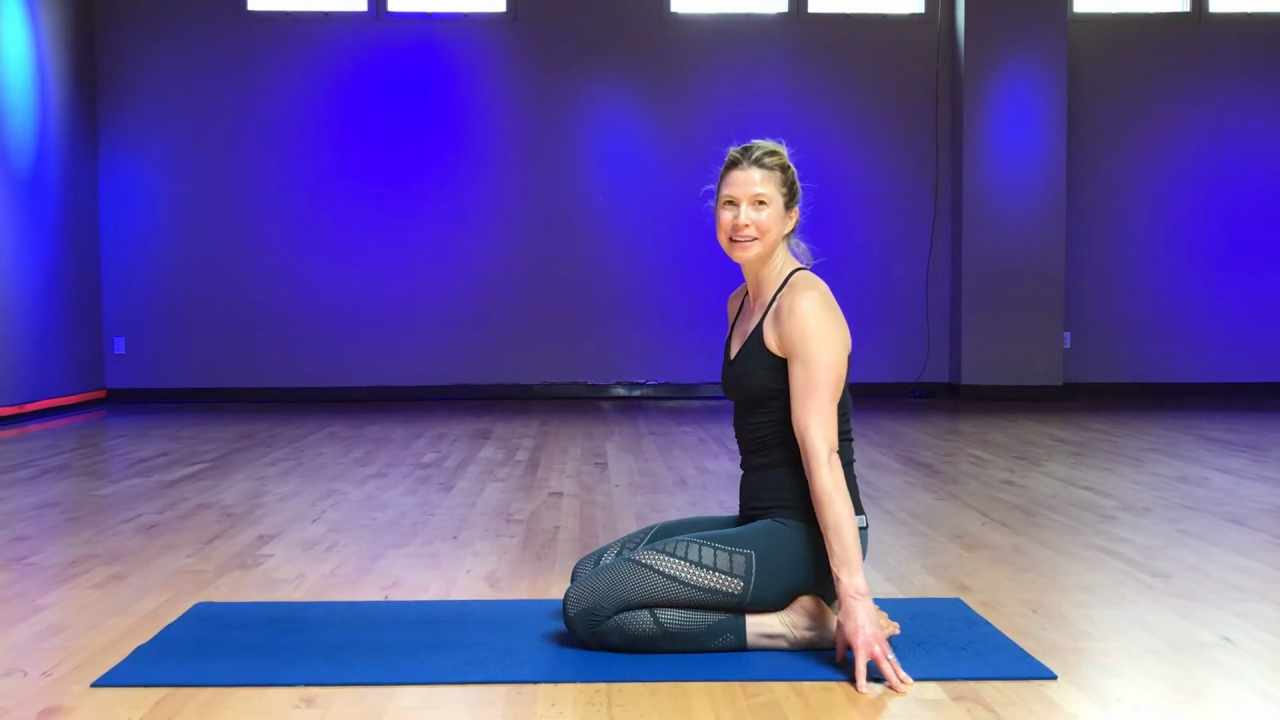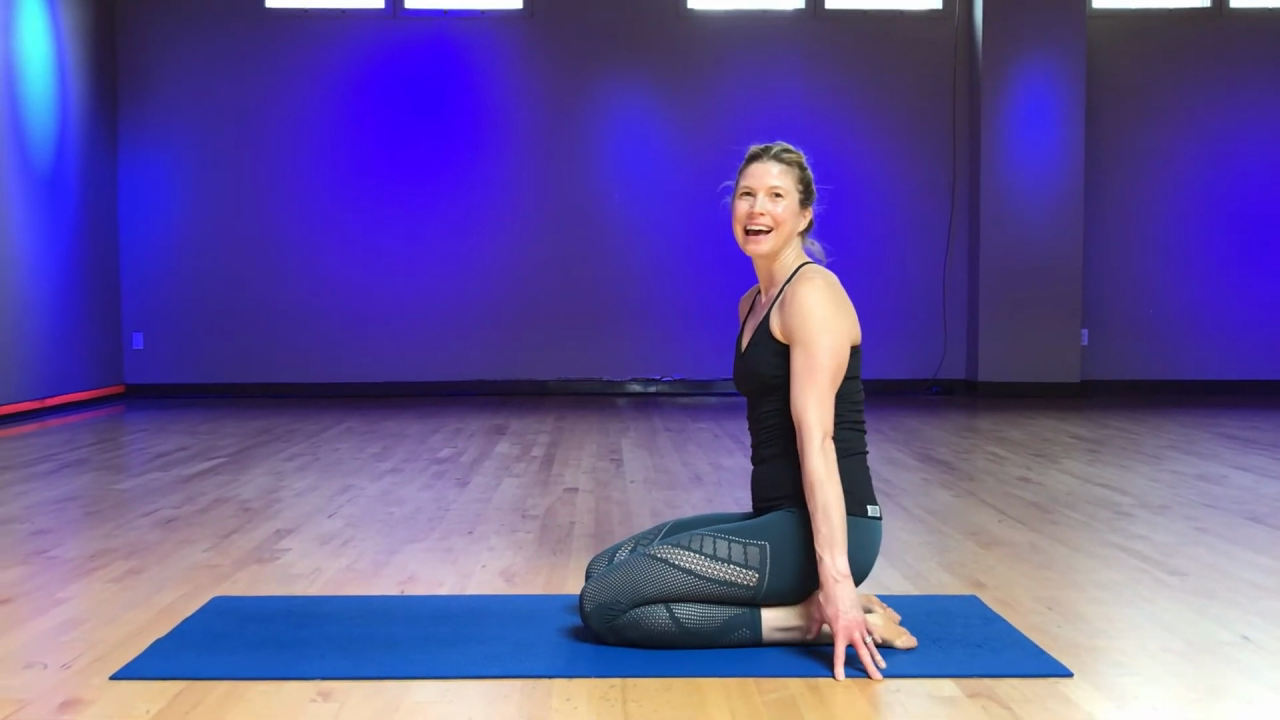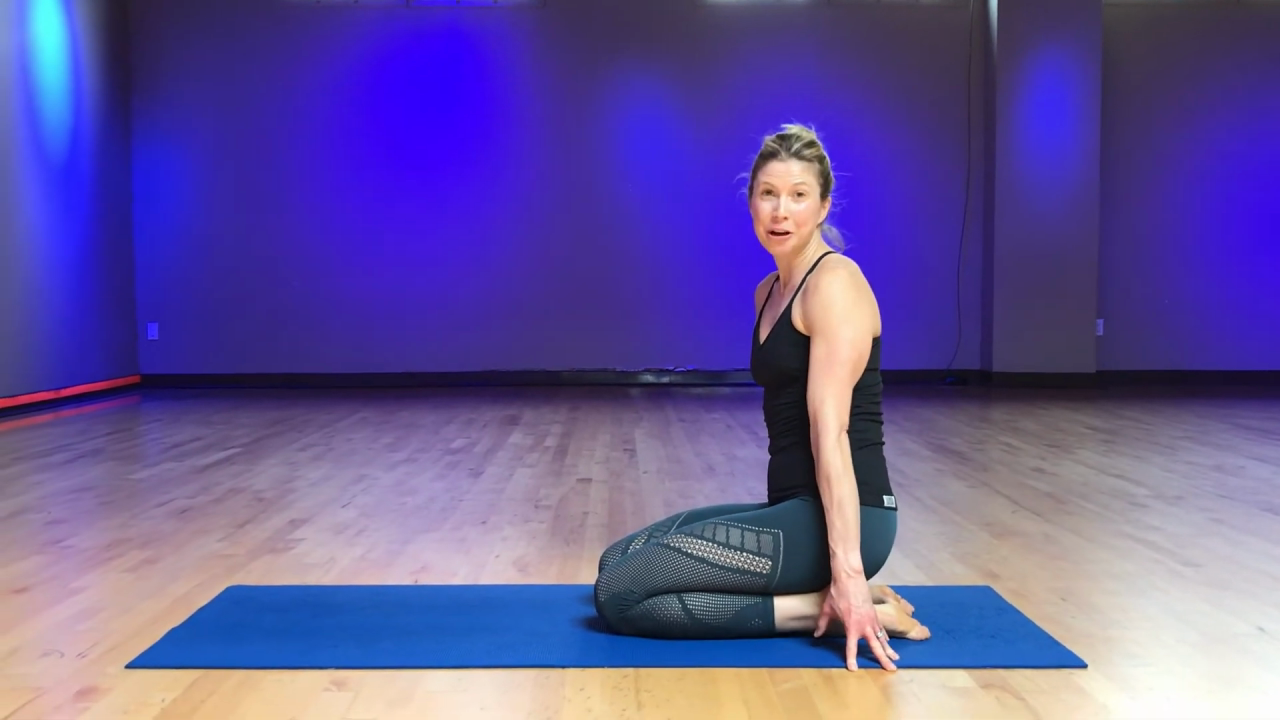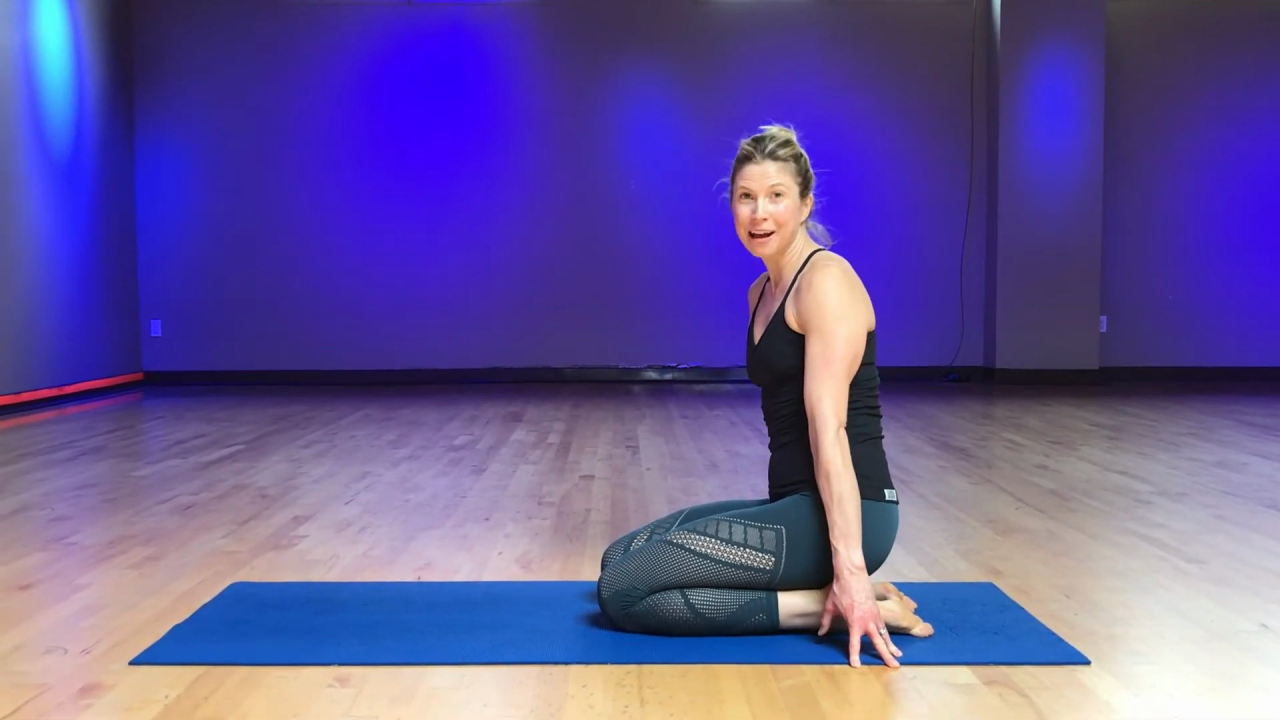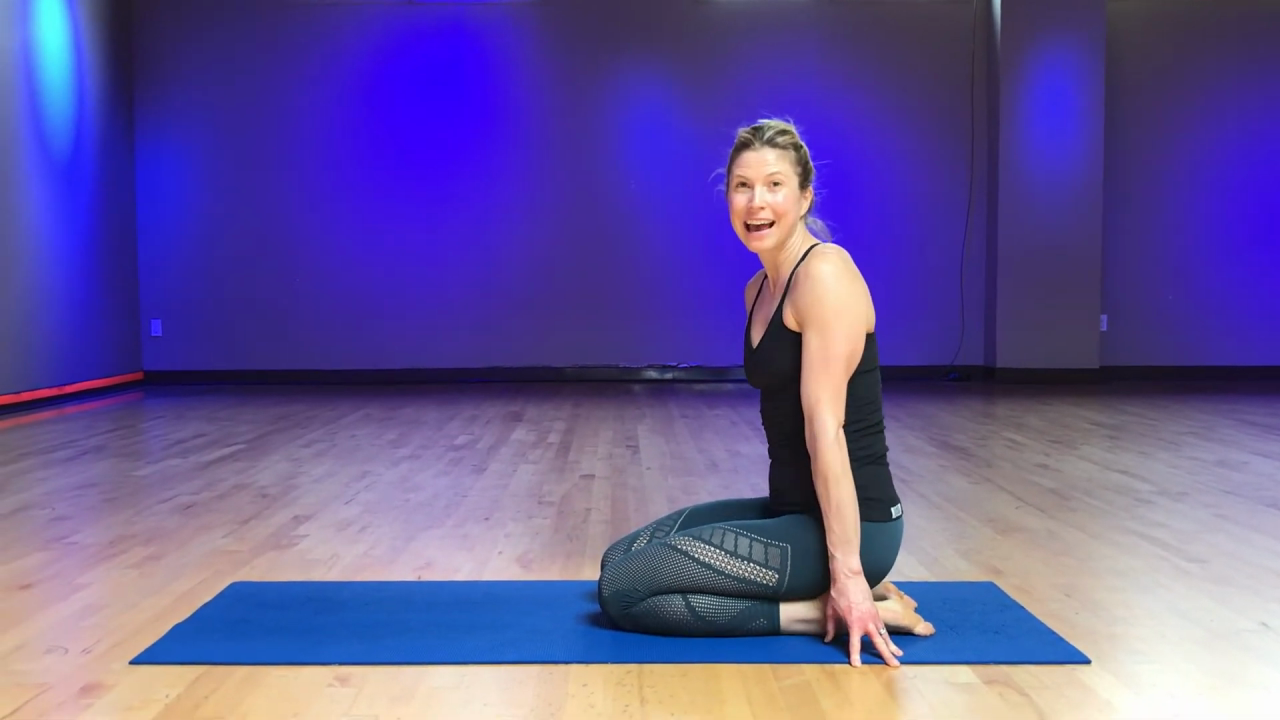
dt=0.5s
person 1, frame 1
left shoulder: (804, 304)
right shoulder: (740, 302)
left elbow: (822, 455)
left wrist: (853, 594)
left hip: (801, 537)
right hip: (765, 525)
left knee: (587, 607)
right knee: (589, 574)
left ankle: (794, 624)
right ankle: (782, 611)
person 1, frame 2
left shoulder: (812, 291)
right shoulder: (753, 301)
left elbow: (817, 439)
left wrist: (835, 575)
left hip: (819, 527)
right hip: (781, 518)
left knee: (604, 602)
right knee: (604, 570)
left ankle: (810, 617)
right ankle: (804, 604)
person 1, frame 3
left shoulder: (834, 283)
right shoulder: (769, 291)
left elbow: (831, 432)
left wrist: (847, 570)
left hip: (836, 518)
right hip: (797, 510)
left knee: (619, 593)
right knee: (617, 562)
left ankle: (825, 606)
right ankle: (830, 596)
person 1, frame 4
left shoulder: (826, 280)
right shoulder: (762, 291)
left elbow: (829, 429)
left wrist: (848, 566)
left hip: (839, 513)
right hip: (798, 505)
left knee: (623, 589)
right knee: (620, 559)
left ankle: (839, 601)
right ankle: (825, 591)
person 1, frame 5
left shoulder: (822, 273)
right shoulder: (759, 288)
left elbow: (827, 429)
left wrist: (846, 572)
left hip: (849, 524)
right hip: (795, 509)
left knee: (622, 588)
right knee: (621, 559)
left ankle: (840, 606)
right ankle: (834, 596)
